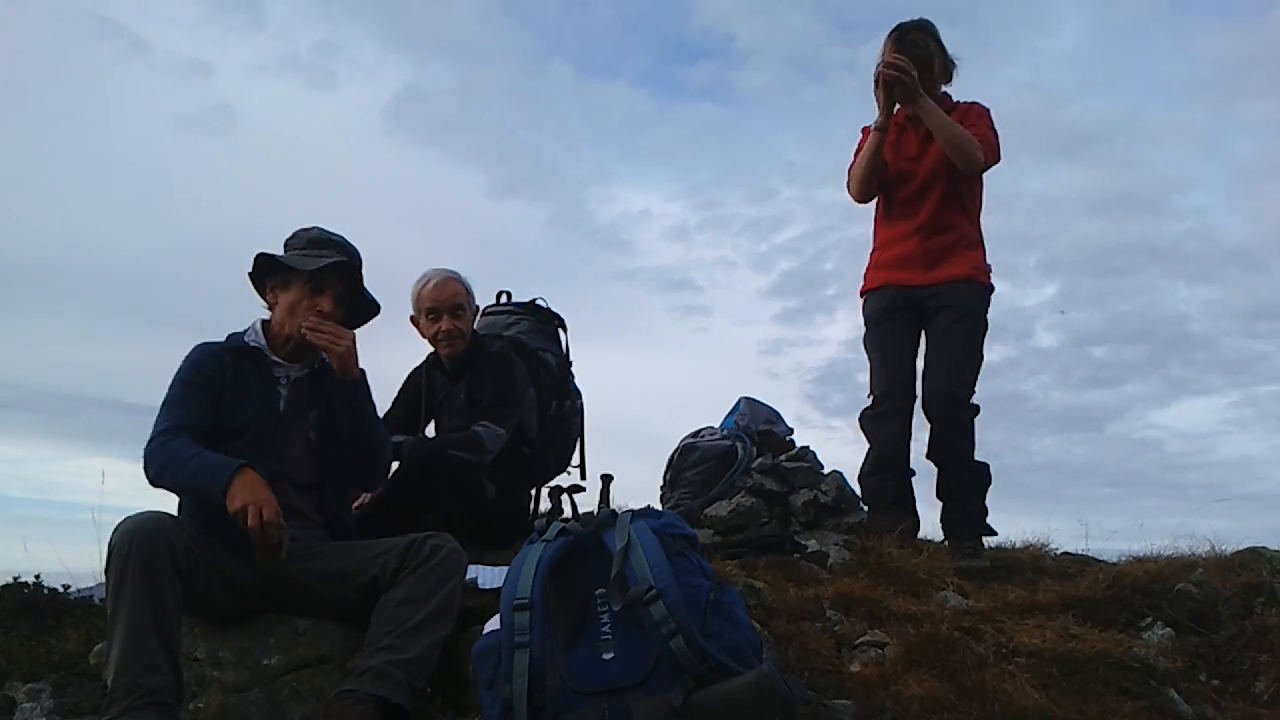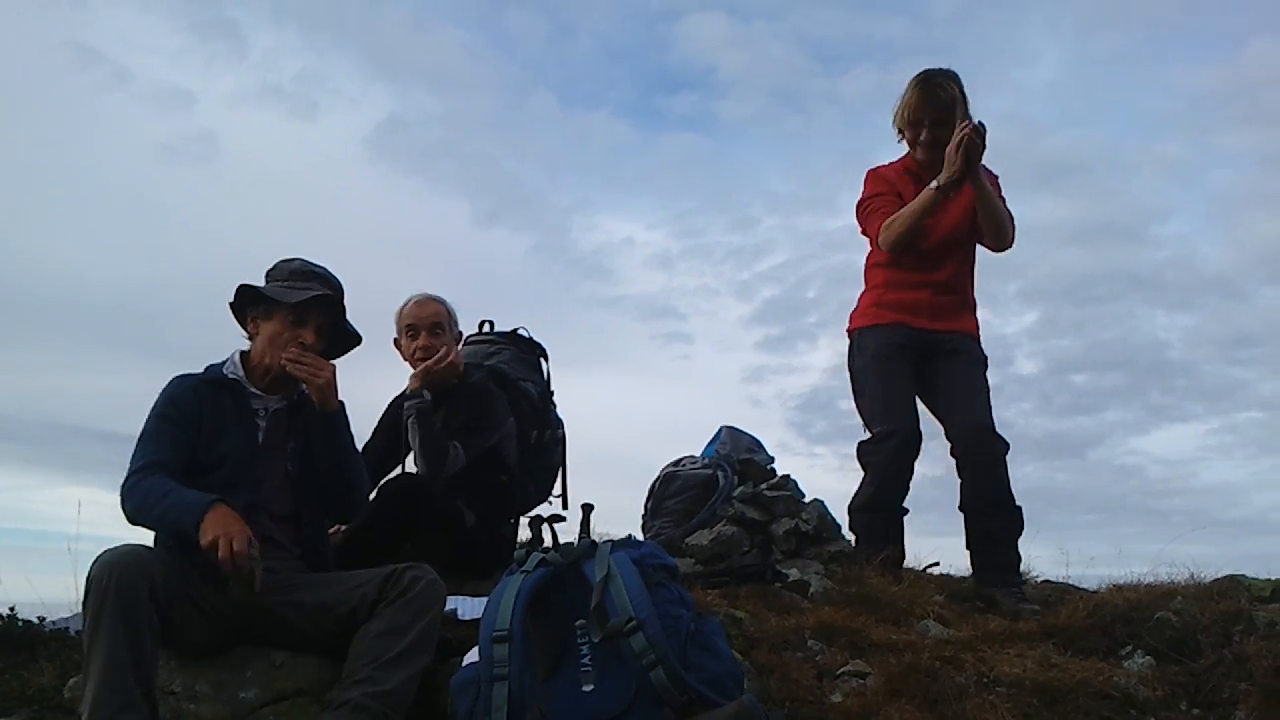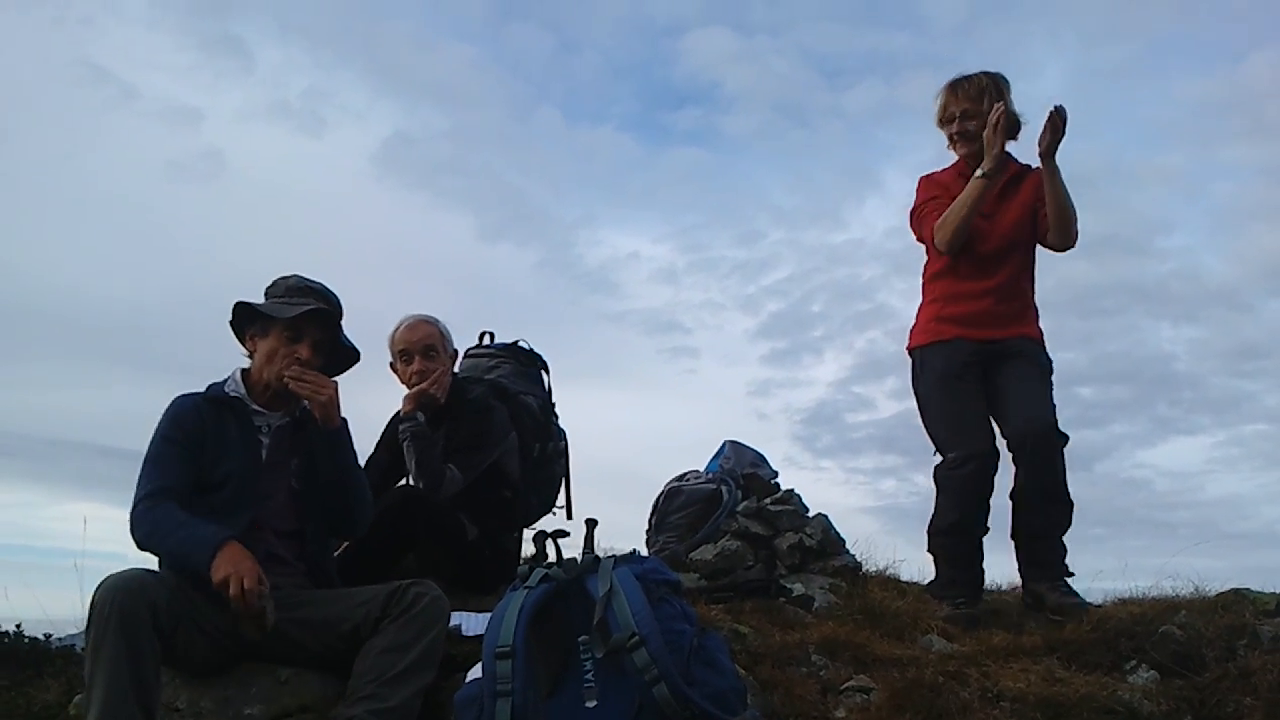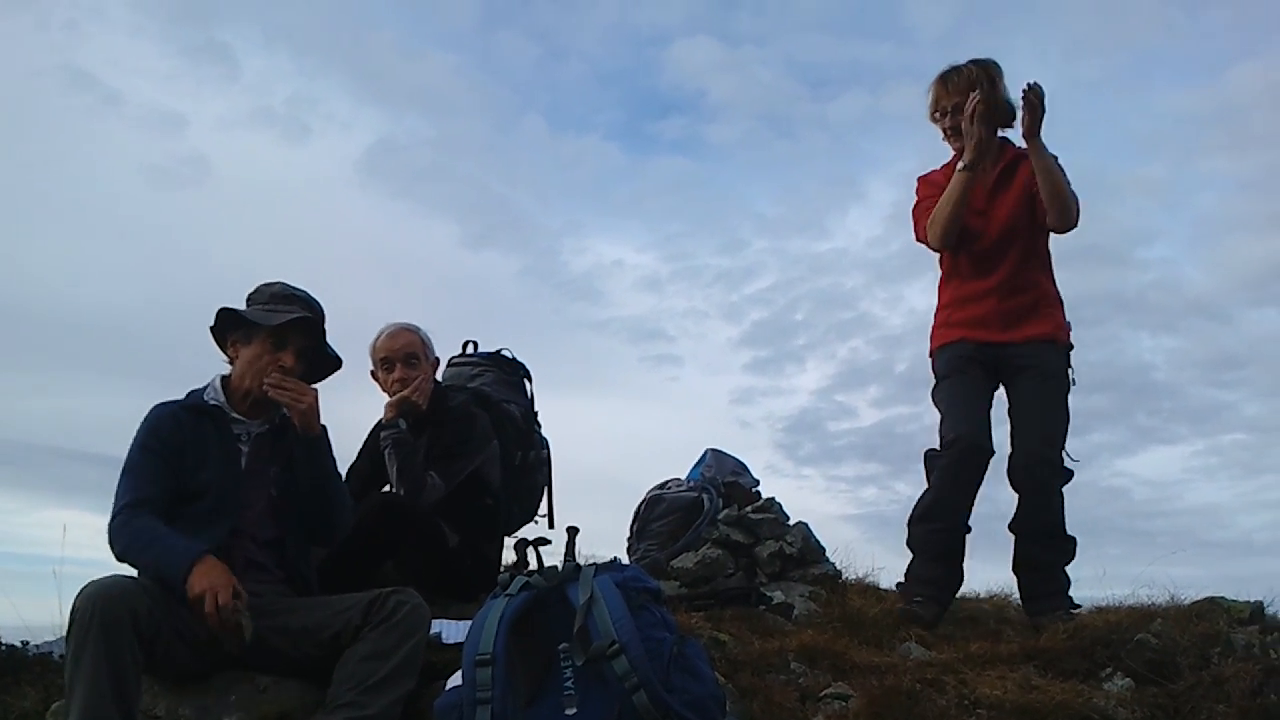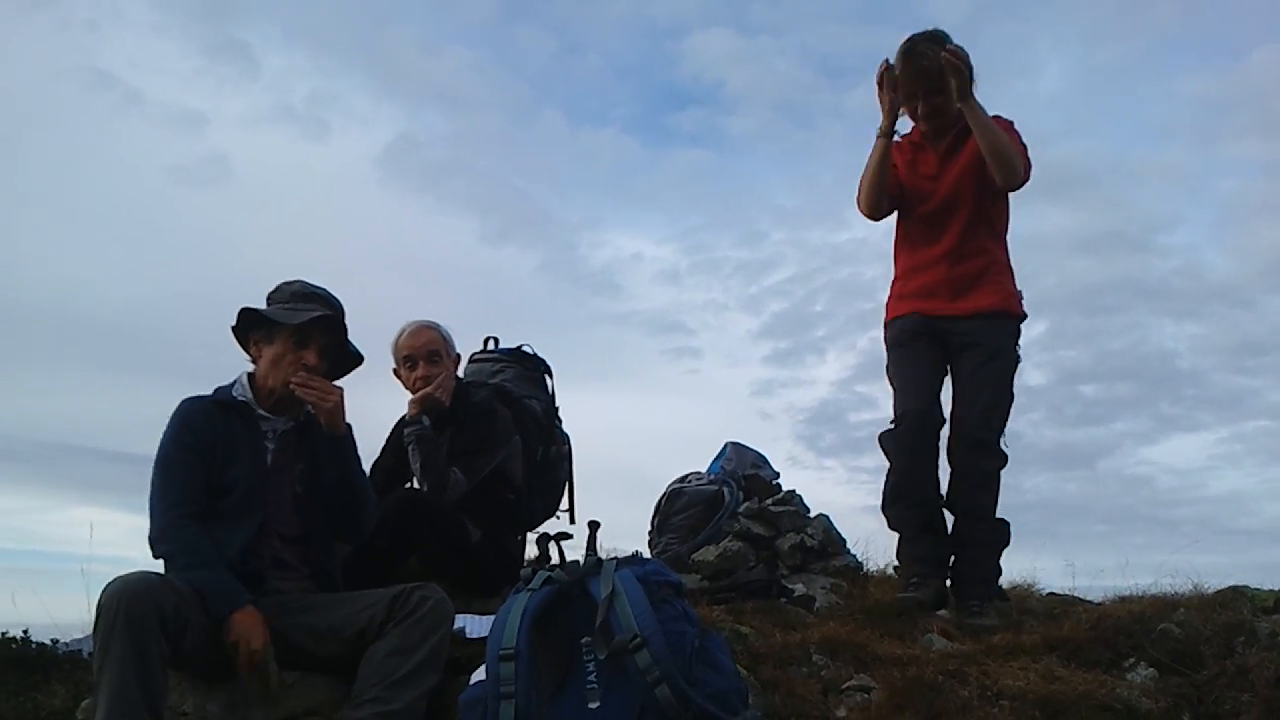
dt=0.7s
person 1, frame 1
left shoulder: (969, 117)
right shoulder: (877, 132)
left elbow: (973, 160)
right elbow: (859, 190)
left wrist: (921, 99)
right wrist: (884, 116)
left hip: (957, 282)
right hip: (889, 285)
left knee: (948, 399)
right knee: (889, 401)
left ankle: (964, 530)
right ankle: (889, 527)
person 1, frame 2
left shoulder: (977, 183)
right shoulder: (881, 179)
left elbow: (1000, 239)
right elbow: (890, 238)
left wrist: (977, 173)
right wrist: (943, 179)
left hip: (953, 333)
right hip: (884, 328)
left knee: (978, 437)
right knee: (894, 437)
left ankle: (998, 573)
right ankle: (877, 558)
person 1, frame 3
left shoulder: (1032, 184)
right shoulder: (936, 185)
left elbow: (1062, 238)
right elbow: (946, 239)
left wrist: (1048, 161)
right wrist: (987, 166)
left hip: (1015, 341)
right hip: (945, 342)
left knee: (1039, 434)
right knee: (968, 458)
left ankle: (1044, 574)
right ankle: (958, 588)
person 1, frame 4
left shoulder: (1033, 166)
right shoulder: (934, 184)
left elbow: (1064, 219)
right elbow: (940, 237)
left wrist: (1035, 141)
right wrist: (972, 159)
left hip: (1035, 339)
right hip: (962, 340)
left knee: (1038, 462)
right knee: (962, 446)
left ankle: (1046, 595)
right ankle: (928, 587)
person 1, frame 5
left shoulder: (992, 134)
right shoulder: (897, 153)
left elbow: (1013, 175)
right elbow: (871, 207)
left wrist: (968, 102)
right wrist: (888, 124)
left hip: (986, 313)
right hip: (914, 314)
left knee: (976, 441)
right knee: (915, 423)
left ankle: (975, 586)
right ankle: (922, 567)
person 2, frame 1
left shoulder: (336, 382)
right shoulder: (213, 363)
left elbow: (369, 475)
right elbow: (163, 453)
left wrist: (350, 377)
right wrist: (233, 475)
left hip: (314, 559)
right hip: (221, 552)
left knee: (439, 553)
right knee: (144, 534)
person 2, frame 2
left shoulder: (315, 413)
right shoulder: (191, 395)
left elbow: (348, 508)
right elbow: (141, 487)
left wrist: (328, 410)
right wrist: (207, 510)
left hip: (293, 590)
right hip: (199, 581)
left knee: (418, 585)
right knee: (124, 567)
person 2, frame 3
left shoulder: (317, 429)
right shoulder: (194, 414)
left elbow: (353, 525)
right elbow: (150, 514)
left wrist: (332, 427)
right wrist: (218, 548)
left hip: (297, 608)
right hip: (206, 602)
left knee: (422, 600)
right knee: (126, 594)
person 2, frame 4
left shoulder: (298, 438)
right shoulder: (172, 423)
left elbow: (332, 533)
right elbow: (129, 523)
left wrist: (311, 436)
right wrist: (194, 561)
left hip: (278, 614)
right hip: (184, 609)
left knee: (402, 609)
right knee: (107, 600)
person 2, frame 5
left shoulder: (321, 435)
right shoulder: (200, 418)
left elbow: (356, 530)
right elbow: (172, 528)
left wrist: (337, 433)
right wrist: (235, 608)
left hip: (302, 611)
right hip: (212, 609)
left knee: (426, 605)
right knee: (134, 595)
person 3, frame 1
left shoulder: (501, 364)
right shoulder: (426, 375)
left elbow: (483, 444)
left wrist: (395, 446)
left hip: (501, 511)
right hip: (451, 505)
left knee: (429, 460)
person 3, frame 2
left shoulder: (482, 395)
right shoulder: (407, 402)
left elbow: (435, 469)
right elbow: (364, 473)
left wrist: (418, 394)
left hip: (482, 541)
right hip: (431, 535)
left knee: (405, 489)
person 3, frame 3
left shoulder: (483, 411)
right shoulder: (406, 419)
left elbow: (435, 489)
right elbow: (366, 491)
left wrist: (413, 418)
left hip: (484, 558)
right hip: (433, 548)
left knee: (406, 502)
person 3, frame 4
left shoulder: (464, 417)
right shoulder: (391, 426)
left elbow: (416, 497)
right elbow: (349, 500)
left wrist: (394, 425)
left hip: (464, 565)
right hip: (415, 557)
left knee: (387, 508)
person 3, frame 5
left shoulder: (486, 412)
right shoulder: (412, 423)
left elbow: (441, 493)
right elbow: (373, 496)
left wrist: (418, 423)
left hip: (489, 559)
right hip: (439, 551)
left knee: (409, 504)
